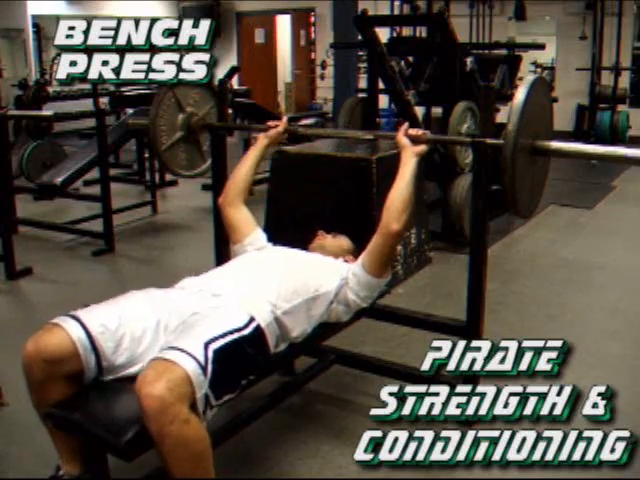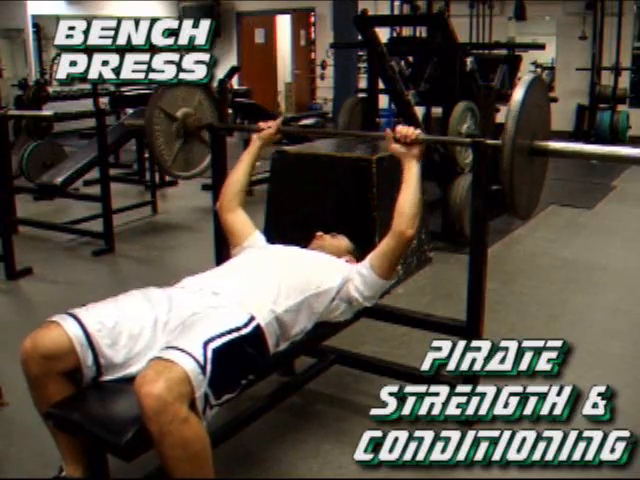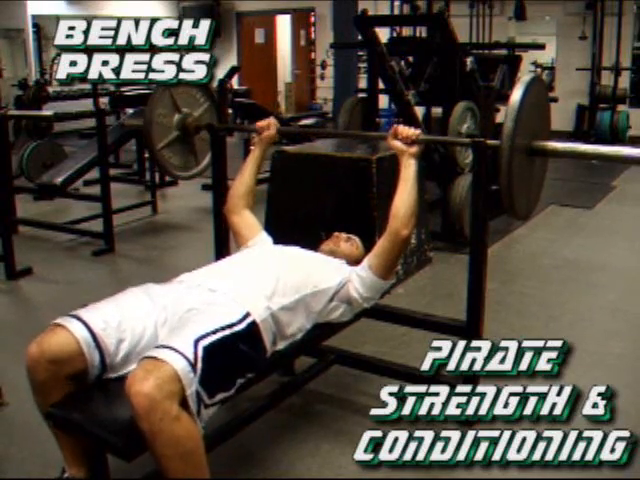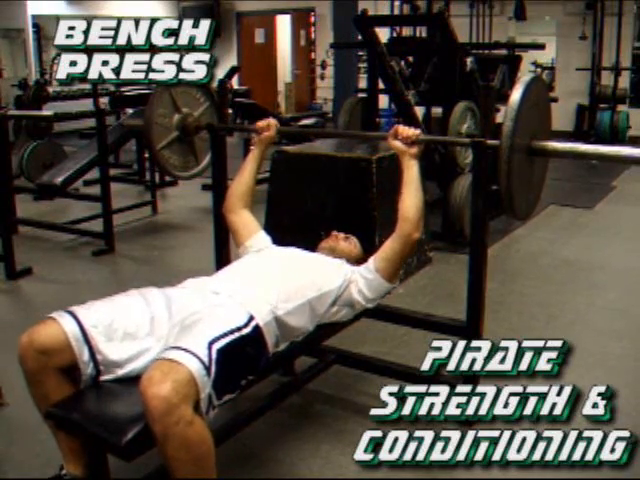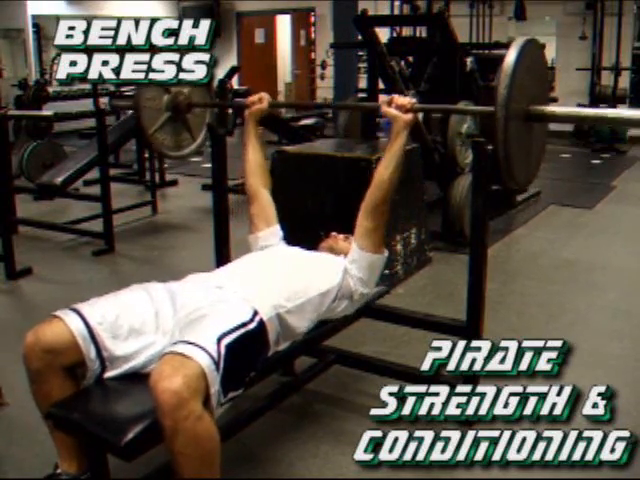
dt=1s
person 1, frame 1
left shoulder: (346, 283)
right shoulder: (267, 254)
left elbow: (391, 228)
right elbow: (230, 202)
left wrist: (408, 157)
right wrist: (262, 143)
left hip: (239, 320)
right hip: (180, 300)
left knee: (158, 392)
right knee: (43, 352)
person 1, frame 2
left shoulder: (347, 282)
right shoulder: (268, 253)
left elbow: (402, 234)
right elbow: (228, 208)
left wrist: (410, 162)
right wrist: (256, 146)
left hip: (238, 321)
right hip: (178, 300)
left knee: (158, 393)
right knee: (42, 348)
person 1, frame 3
left shoulder: (349, 283)
right shoulder: (272, 253)
left elbow: (398, 233)
right elbow: (236, 210)
left wrist: (407, 160)
right wrist: (260, 147)
left hip: (233, 318)
right hip: (173, 296)
left knee: (148, 391)
right knee: (45, 356)
person 1, frame 4
left shoulder: (352, 283)
right shoulder: (274, 254)
left elbow: (407, 234)
right elbow: (234, 210)
left wrist: (408, 159)
right wrist: (259, 147)
left hip: (239, 321)
right hip: (182, 300)
left knee: (162, 393)
right knee: (38, 347)
person 1, frame 5
left shoulder: (349, 278)
right shoulder: (278, 253)
left elbow: (375, 206)
right elbow: (258, 192)
left wrist: (400, 130)
right wrist: (252, 123)
left hip: (241, 315)
right hip: (184, 295)
left knee: (173, 389)
right knee: (42, 345)
